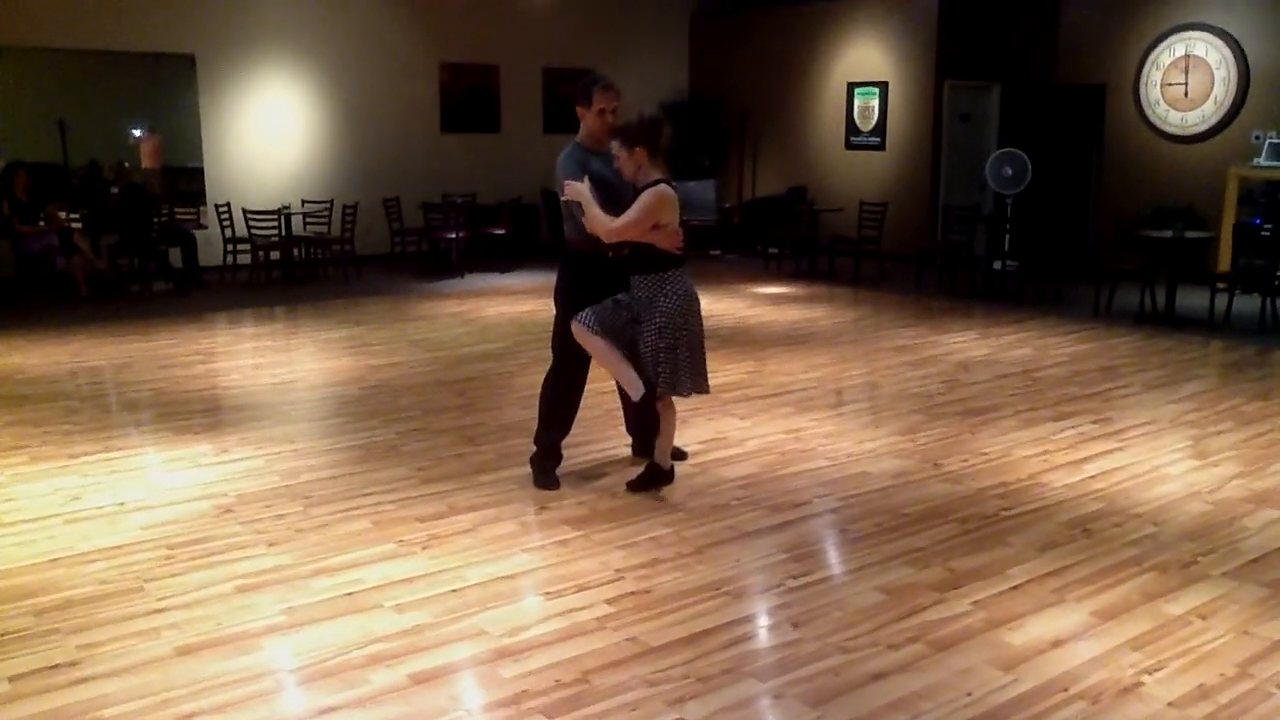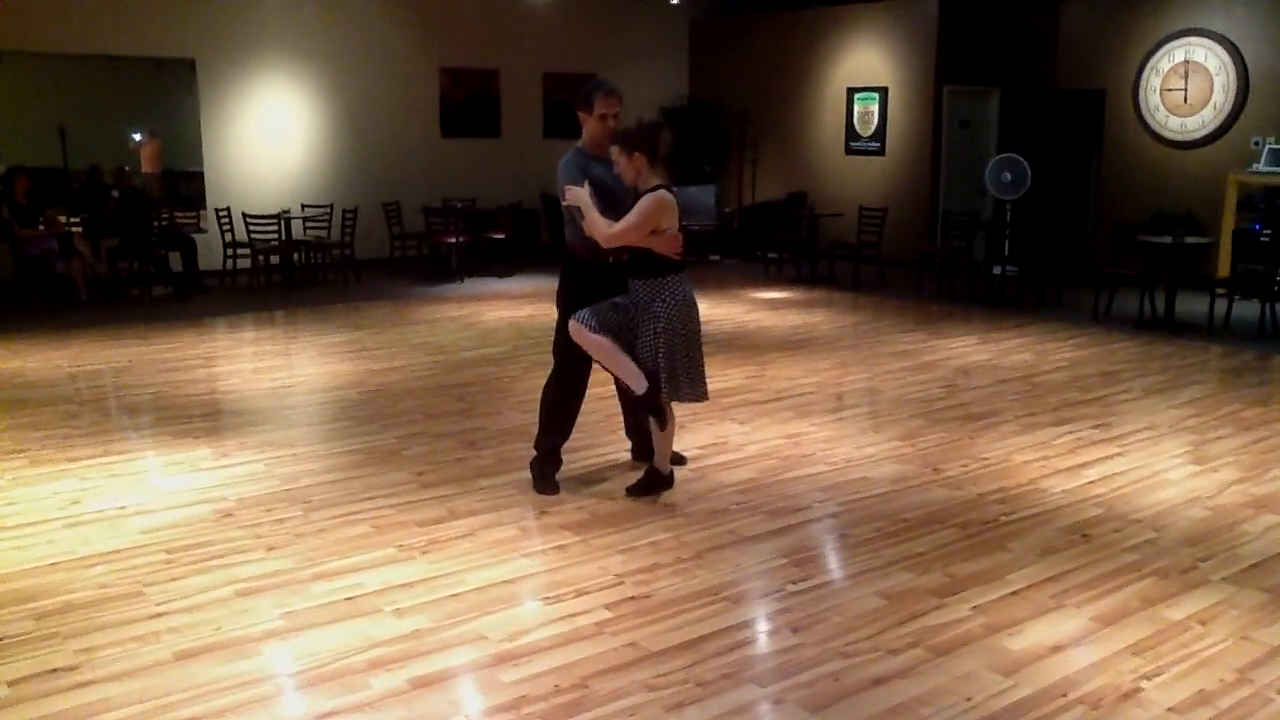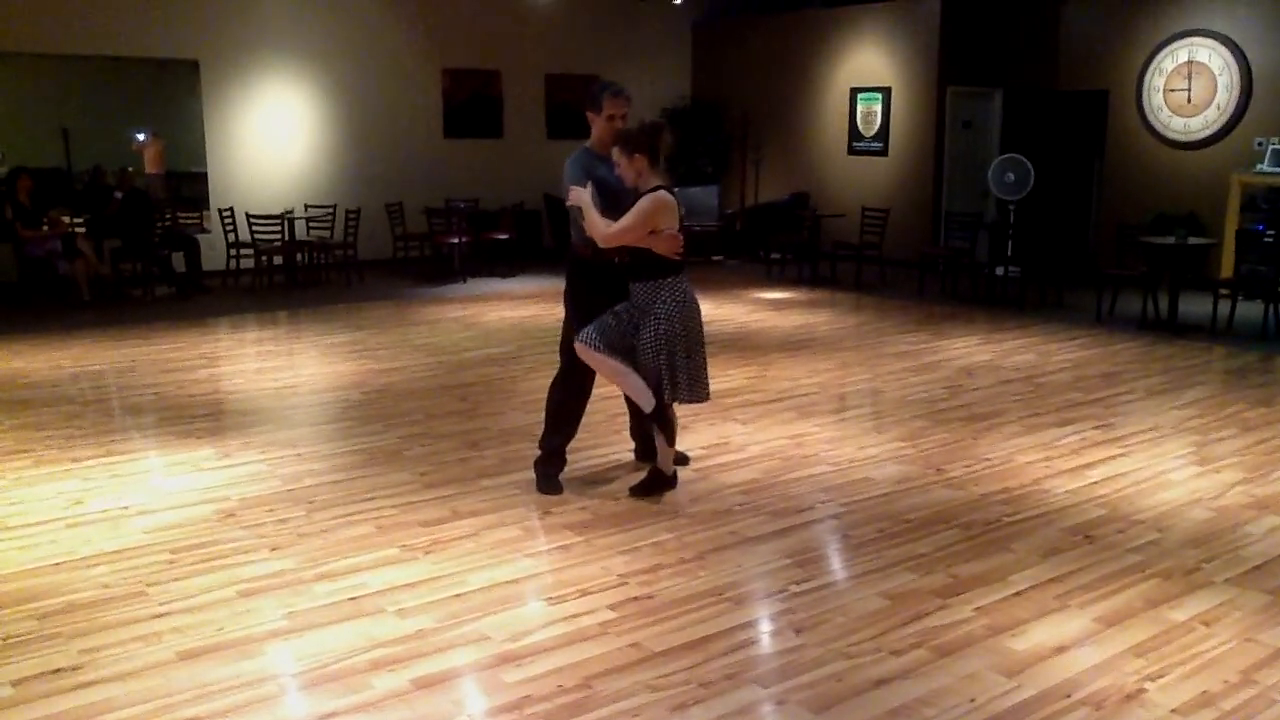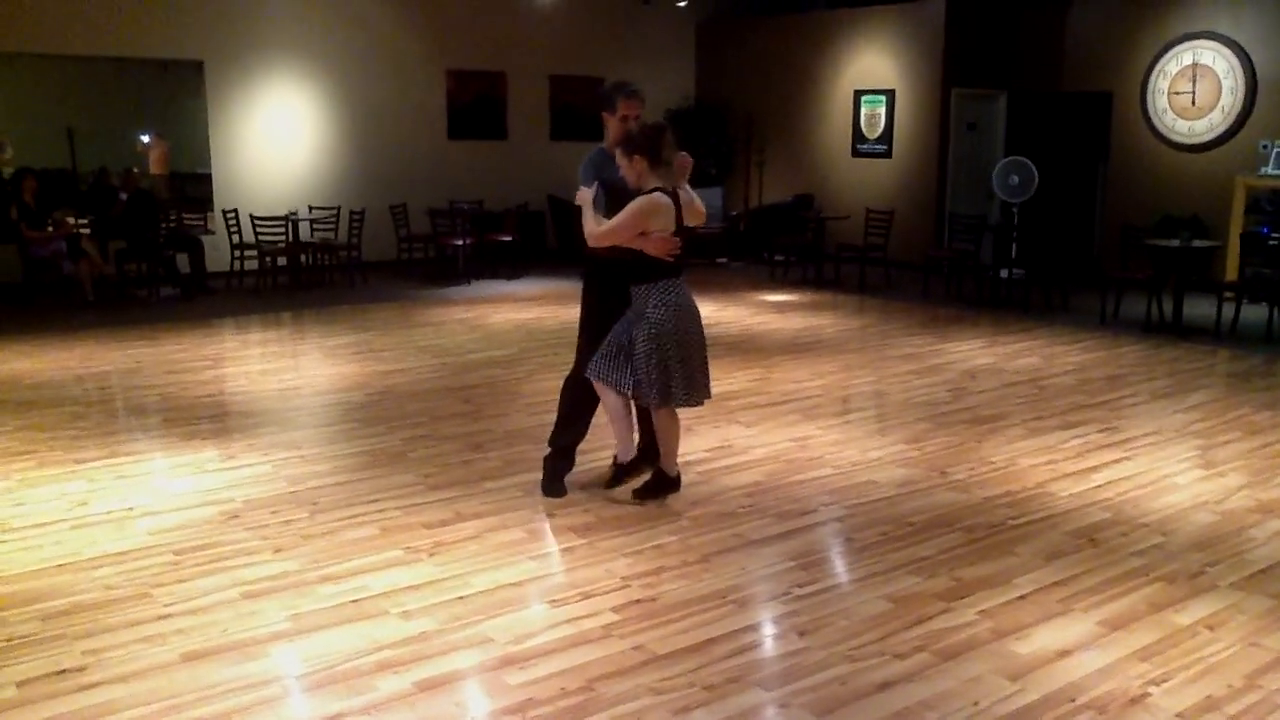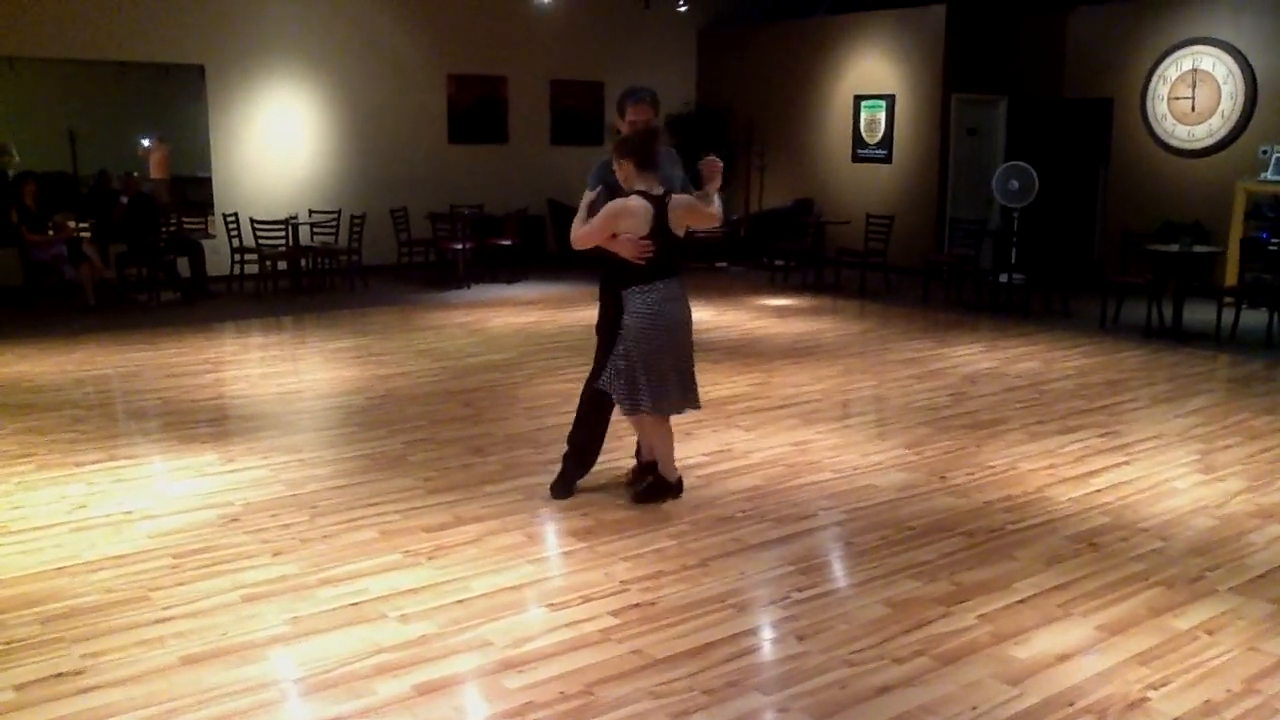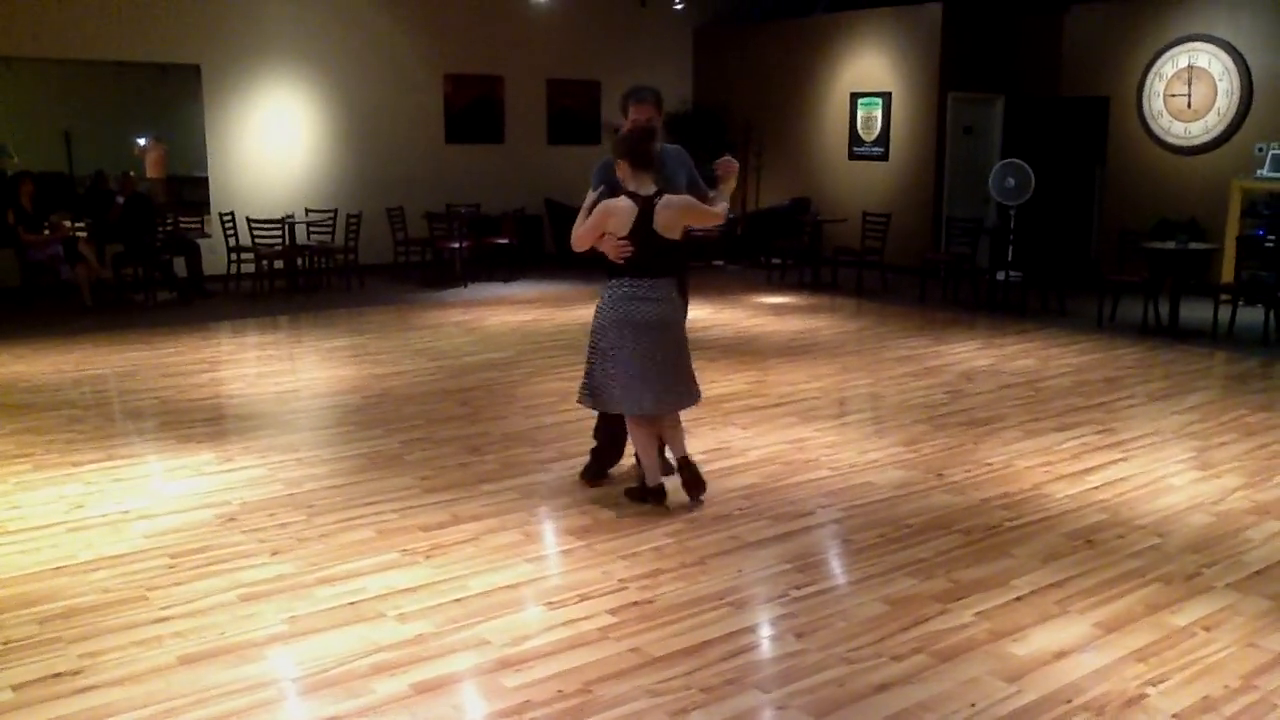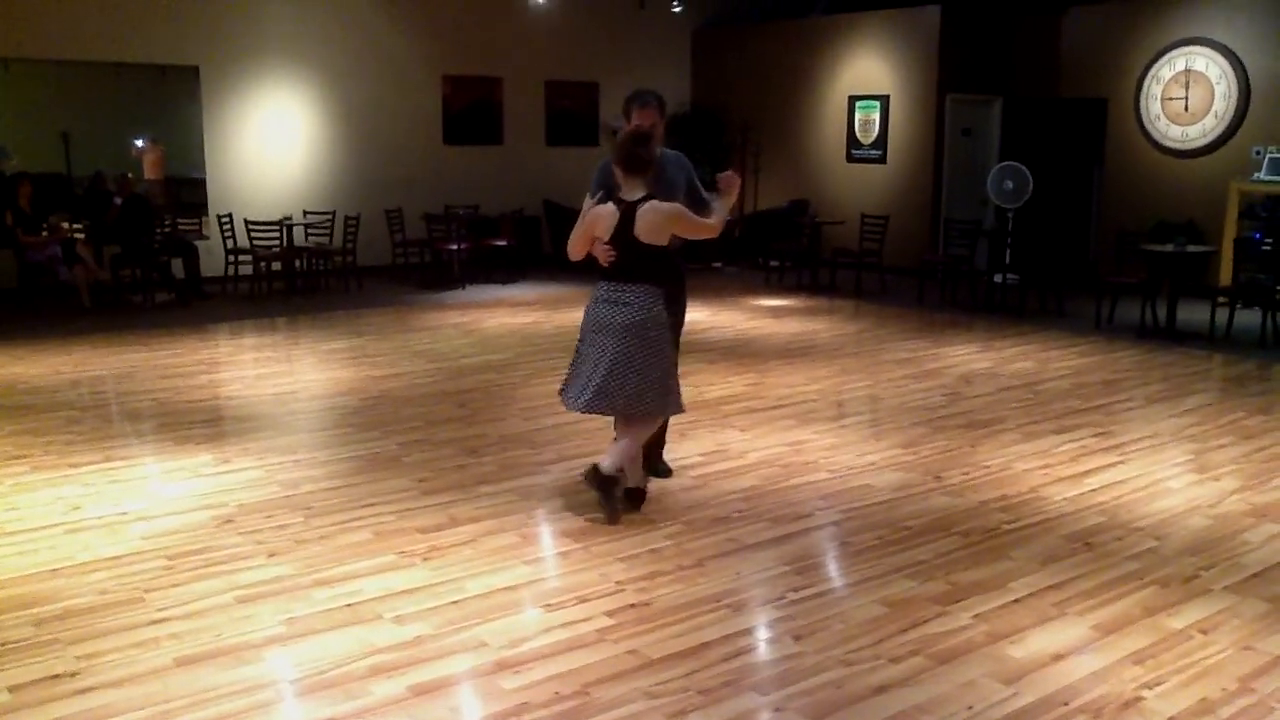
dt=0.3s
person 1, frame 1
left shoulder: (618, 154)
right shoulder: (572, 162)
left elbow: (630, 209)
right wrist: (653, 237)
left hip: (619, 269)
right hip: (583, 272)
right knee: (569, 366)
left ankle: (646, 438)
right ankle: (545, 456)
person 1, frame 2
right shoulder: (574, 167)
right wrist: (651, 242)
left hip: (621, 274)
right hip: (585, 276)
right knee: (570, 371)
left ankle: (645, 444)
right ankle: (545, 461)
person 1, frame 3
right shoulder: (580, 166)
right wrist: (652, 241)
left hip: (629, 275)
right hip: (591, 277)
right knee: (577, 369)
left ankle: (648, 443)
right ankle: (549, 461)
person 1, frame 4
right shoulder: (595, 165)
right wrist: (643, 243)
right hip: (609, 276)
right knee: (590, 369)
left ankle: (648, 449)
right ankle: (558, 462)
person 1, frame 5
left shoulder: (669, 159)
right shoulder: (607, 170)
left wrist: (711, 183)
right wrist: (616, 244)
right hip: (622, 279)
right knee: (608, 370)
right ankle: (574, 465)
person 1, frame 6
left shoulder: (677, 158)
right shoulder: (611, 168)
left elbow: (705, 208)
right elbow: (588, 225)
left wrist: (727, 183)
right wrist: (604, 244)
left hip: (671, 273)
left ankle: (652, 450)
right ankle: (604, 455)
person 1, frame 7
left shoulder: (678, 164)
right shoulder: (610, 170)
left elbow: (704, 216)
right wrist: (597, 248)
left hip: (668, 275)
left ankle: (652, 451)
person 2, frame 1
left shoulder: (659, 194)
right shoulder: (649, 192)
left elbow: (610, 232)
left wrist: (584, 196)
left hip: (665, 297)
right hip: (645, 294)
left knee: (659, 390)
right knee: (583, 326)
left ankle: (662, 466)
right ankle: (640, 391)
person 2, frame 2
left shoulder: (658, 200)
right shoulder: (651, 197)
left elbow: (609, 237)
left wrist: (584, 201)
left hip: (664, 302)
right hip: (644, 299)
left knee: (658, 393)
right knee: (580, 325)
left ankle: (661, 471)
right ankle: (644, 388)
person 2, frame 3
left shoulder: (655, 201)
right shoulder: (659, 197)
left elbow: (607, 237)
left wrist: (585, 202)
left hip: (664, 303)
right hip: (646, 301)
left knee: (661, 395)
right knee: (587, 344)
left ankle: (665, 472)
person 2, frame 4
left shoulder: (648, 204)
right shoulder: (675, 198)
left elbow: (596, 237)
right elbow: (699, 216)
left wrist: (587, 202)
right wrist: (683, 181)
left hip: (660, 306)
right hip: (652, 304)
left knee: (659, 398)
right knee: (603, 373)
left ankle: (668, 474)
right ankle: (626, 455)
person 2, frame 5
left shoulder: (622, 208)
right shoulder: (681, 204)
left elbow: (578, 241)
right elbow: (714, 217)
left wrist: (585, 204)
right wrist: (712, 189)
left hip: (644, 308)
right hip: (673, 303)
left knee: (646, 403)
right knee: (647, 397)
left ankle: (669, 477)
right ankle: (653, 462)
person 2, frame 6
left shoulder: (611, 208)
right shoulder: (677, 206)
left elbow: (578, 243)
right elbow: (718, 216)
left wrist: (588, 204)
right wrist: (726, 189)
left hip: (620, 306)
right hip: (664, 305)
left knee: (630, 399)
right knee: (660, 394)
left ankle: (653, 482)
right ankle: (683, 461)
person 2, frame 7
left shoulder: (600, 213)
right shoulder: (666, 213)
left elbow: (574, 252)
right elbow: (711, 229)
right wrist: (727, 197)
left hip: (604, 309)
right hip: (644, 313)
left knee: (627, 406)
right knee: (650, 406)
left ankle: (634, 484)
right ankle: (608, 469)
